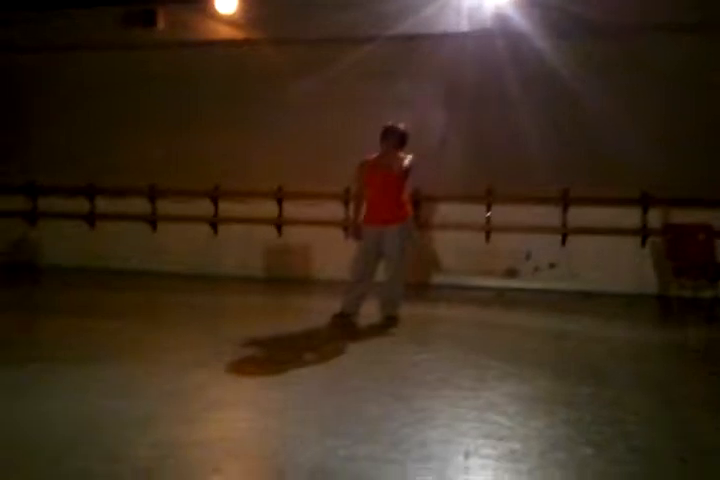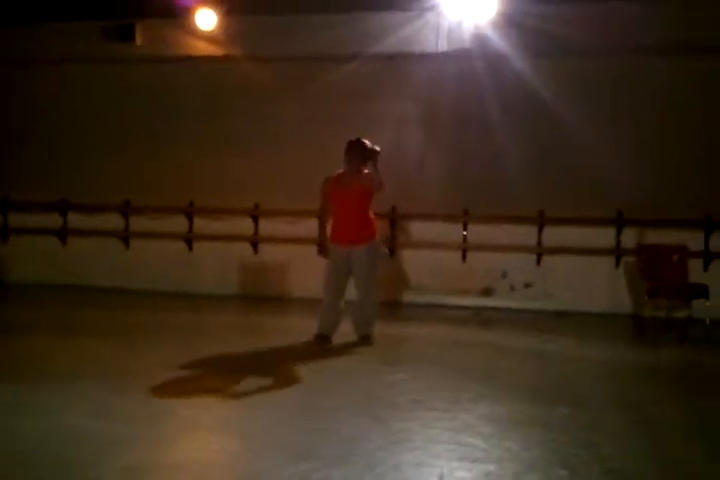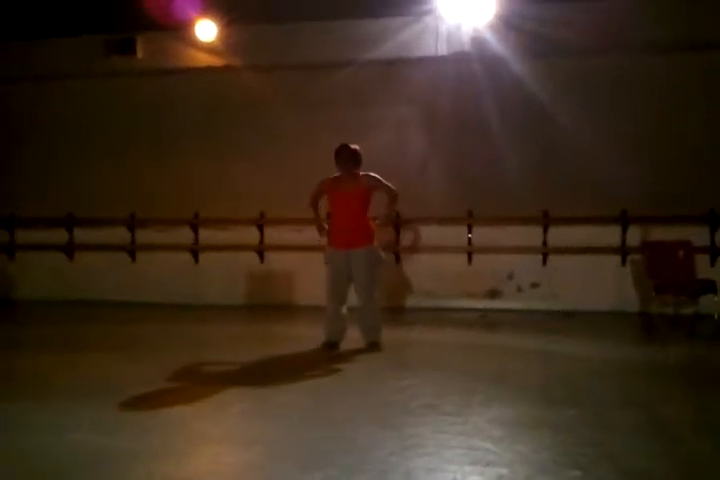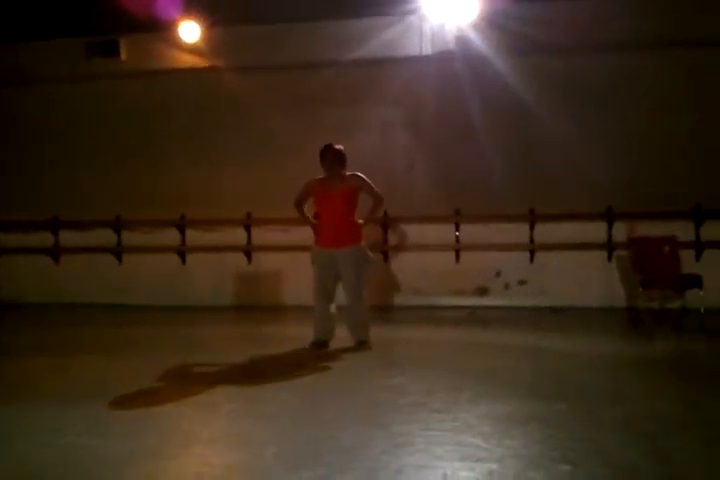
dt=0.5s
person 1, frame 1
left shoulder: (405, 161)
right shoulder: (366, 165)
left elbow: (400, 169)
right elbow: (359, 194)
left wrist: (395, 151)
right wrist: (355, 222)
left hip: (397, 224)
right hip: (371, 224)
left knee: (394, 272)
right knee: (360, 270)
left ankle: (390, 312)
right ankle: (347, 312)
person 1, frame 2
left shoulder: (368, 178)
right shoulder: (331, 182)
left elbow: (379, 187)
right elbow: (324, 212)
left wrist: (374, 161)
right wrist: (321, 240)
left hip: (365, 243)
right hip: (338, 244)
left knee: (366, 290)
right knee: (332, 289)
left ankle: (364, 331)
right ankle: (325, 330)
person 1, frame 3
left shoulder: (367, 181)
right shoulder: (328, 184)
left elbow: (393, 193)
right elbow: (313, 200)
left wrist: (385, 219)
right wrist: (319, 222)
left hip: (364, 246)
right hip: (336, 248)
left knee: (368, 294)
right knee: (334, 296)
left ankle: (372, 338)
right ankle: (333, 337)
person 1, frame 4
left shoulder: (354, 180)
right shoulder: (314, 185)
left elbow: (378, 199)
right elbow: (298, 204)
left wrist: (364, 219)
right wrist: (311, 223)
left hip: (350, 247)
right hip: (323, 248)
left knee: (355, 294)
right knee: (322, 295)
left ankle: (361, 336)
right ankle: (322, 336)
